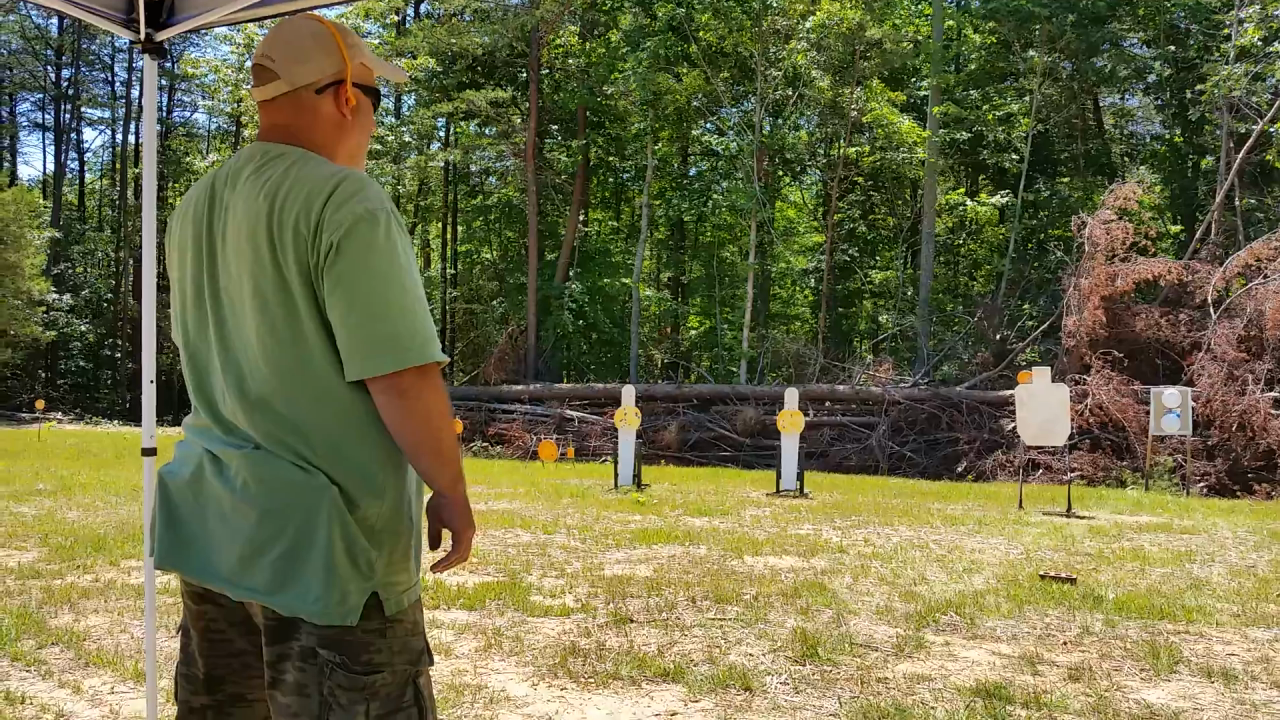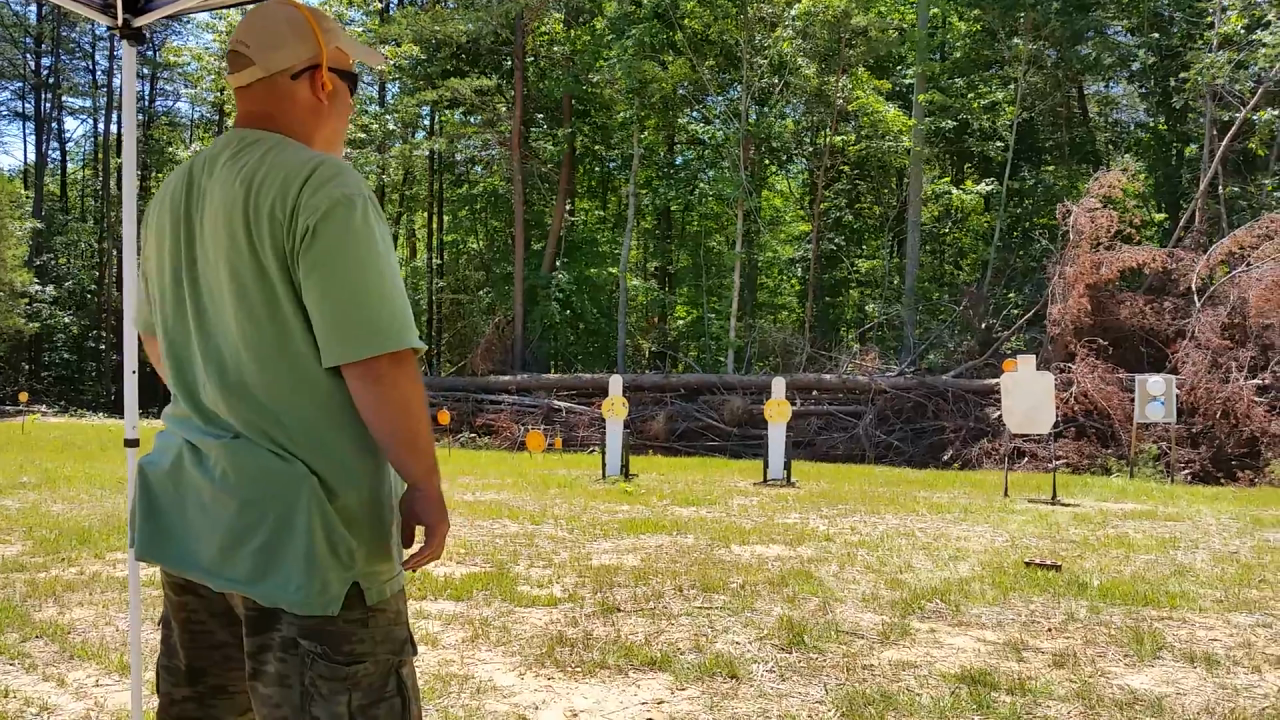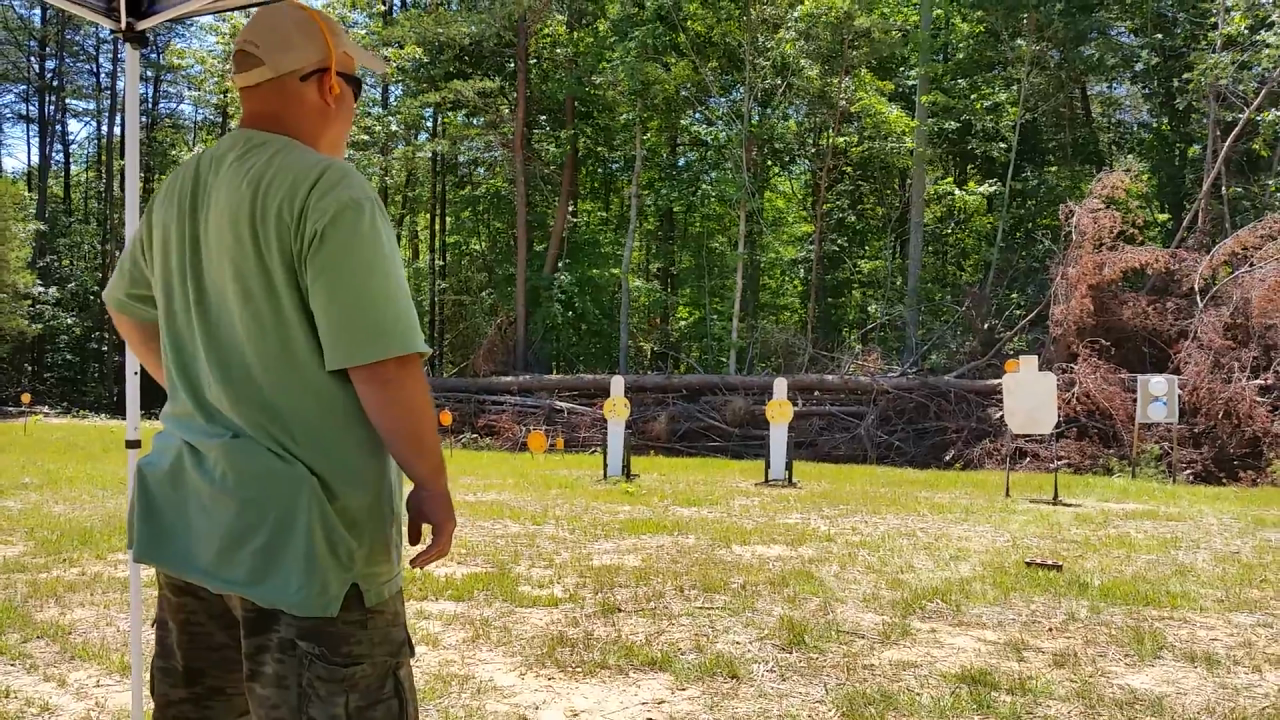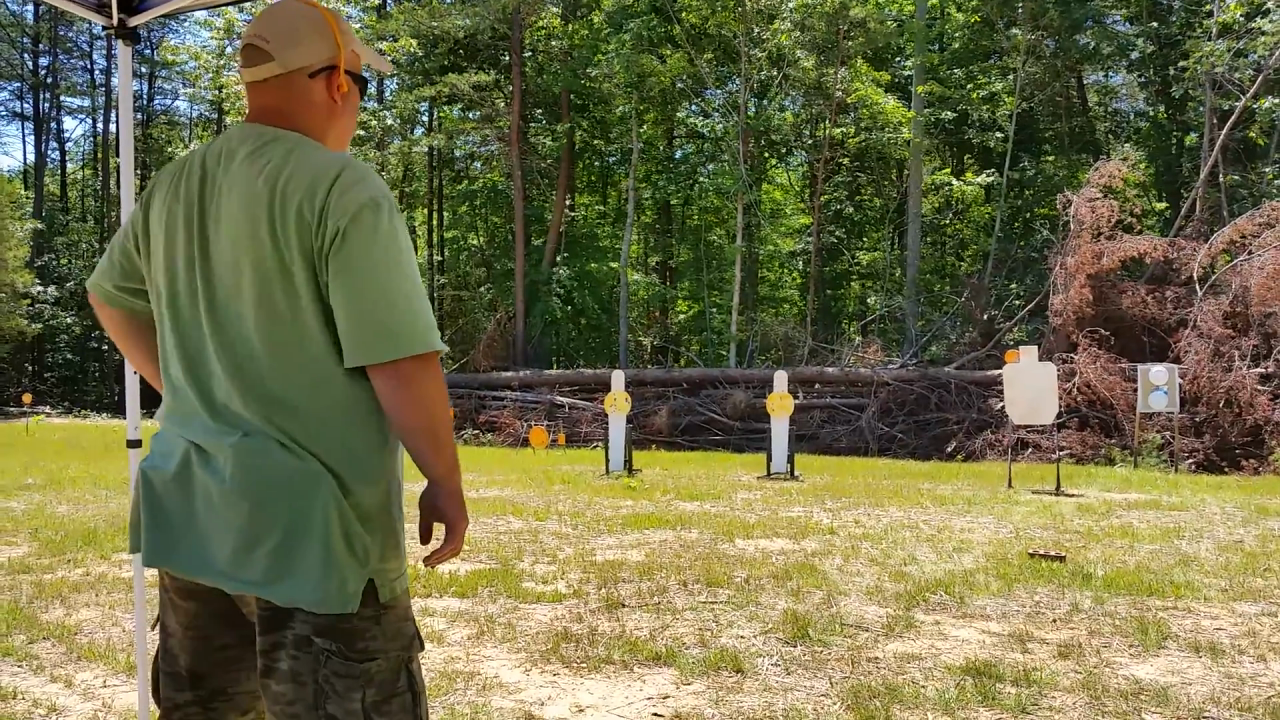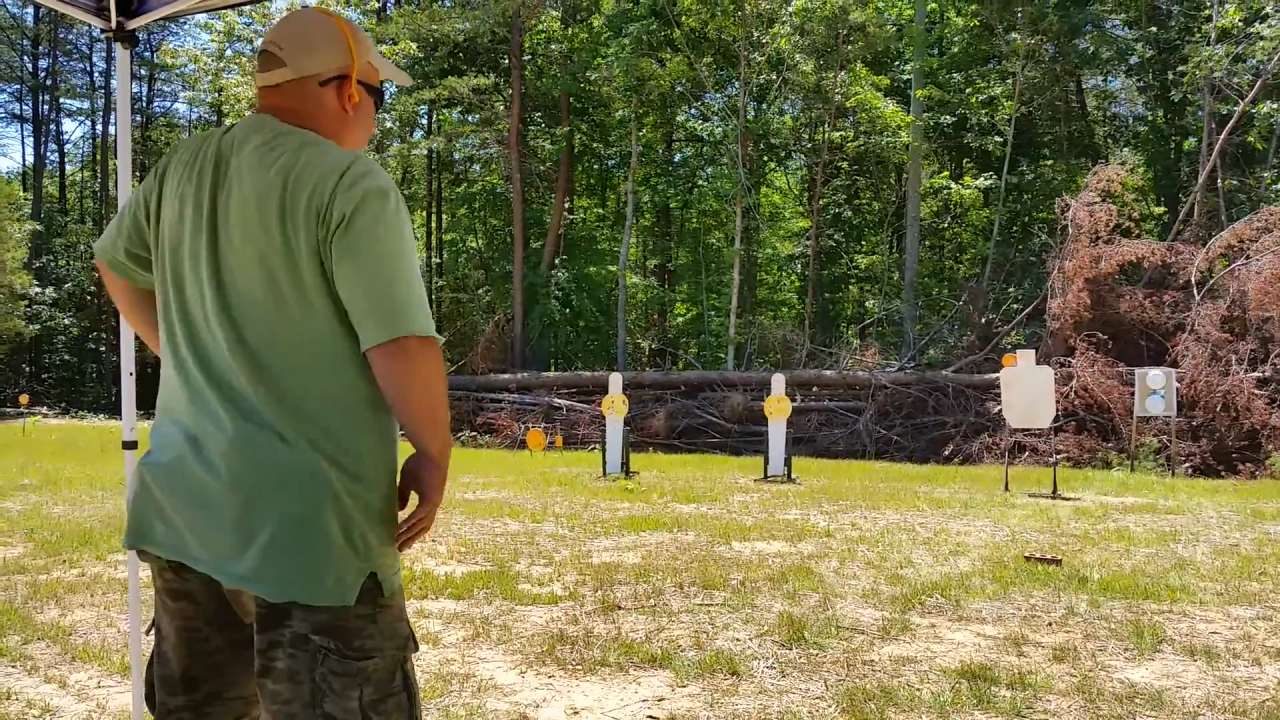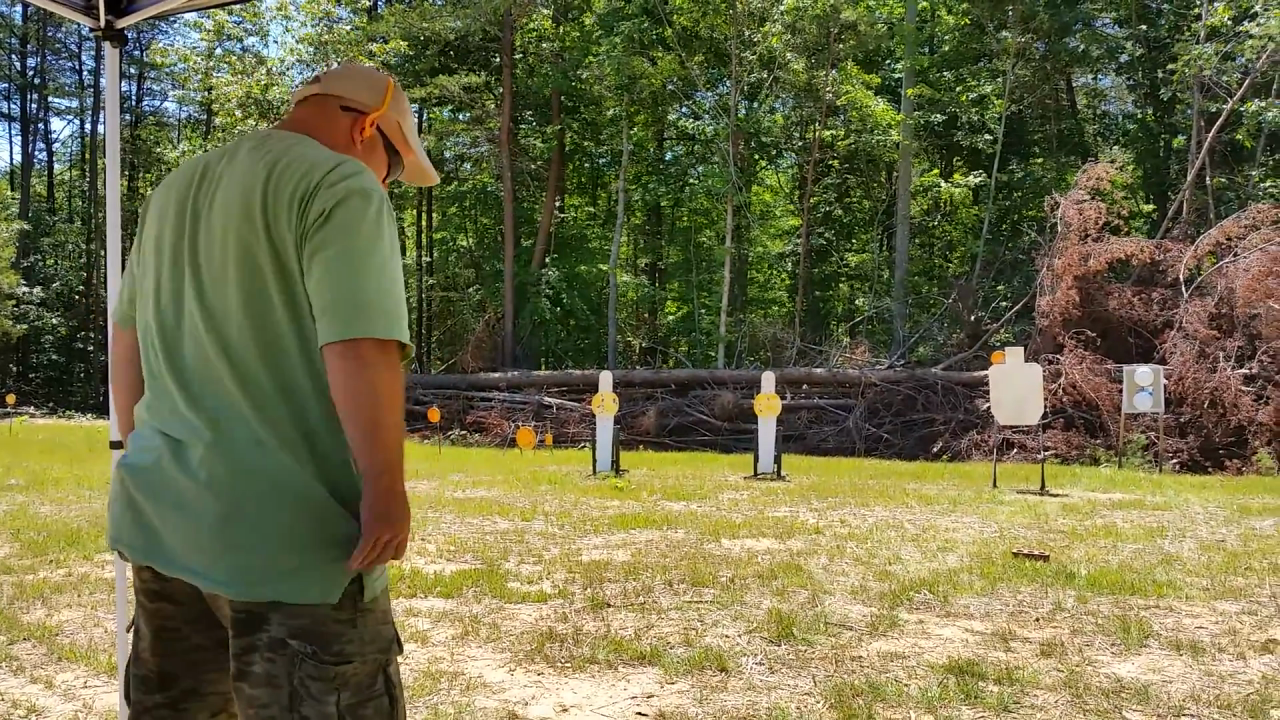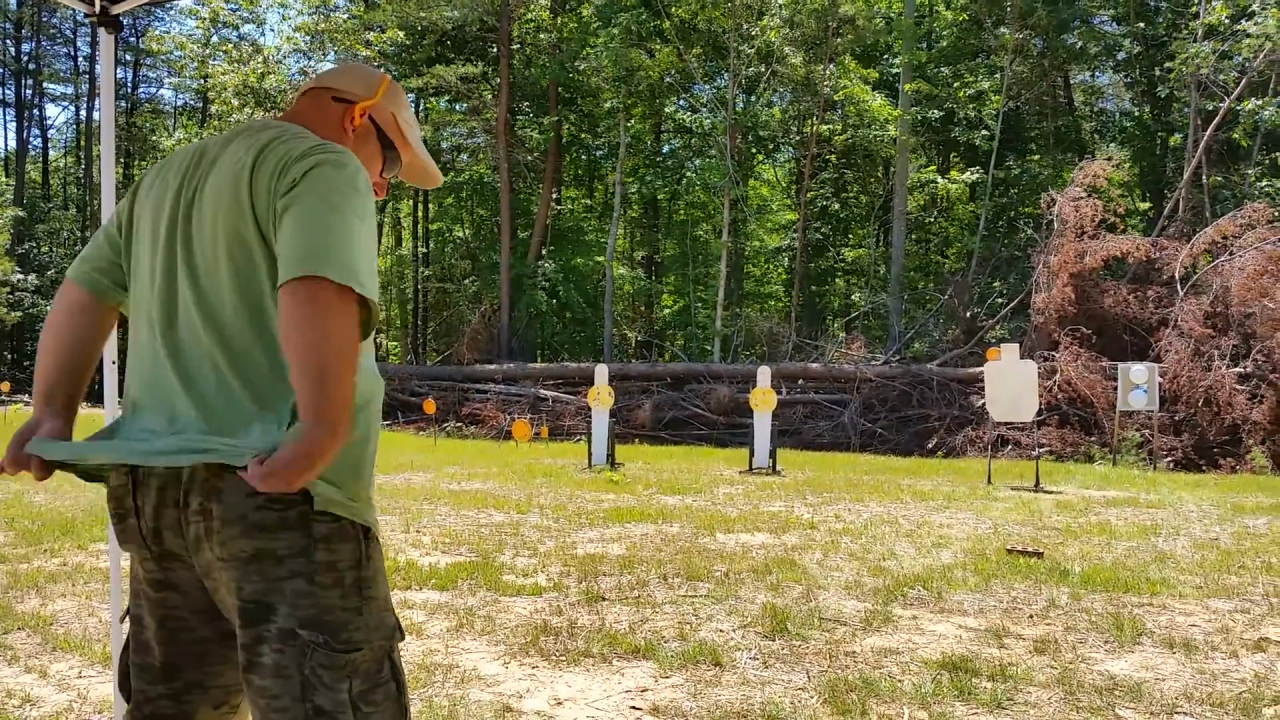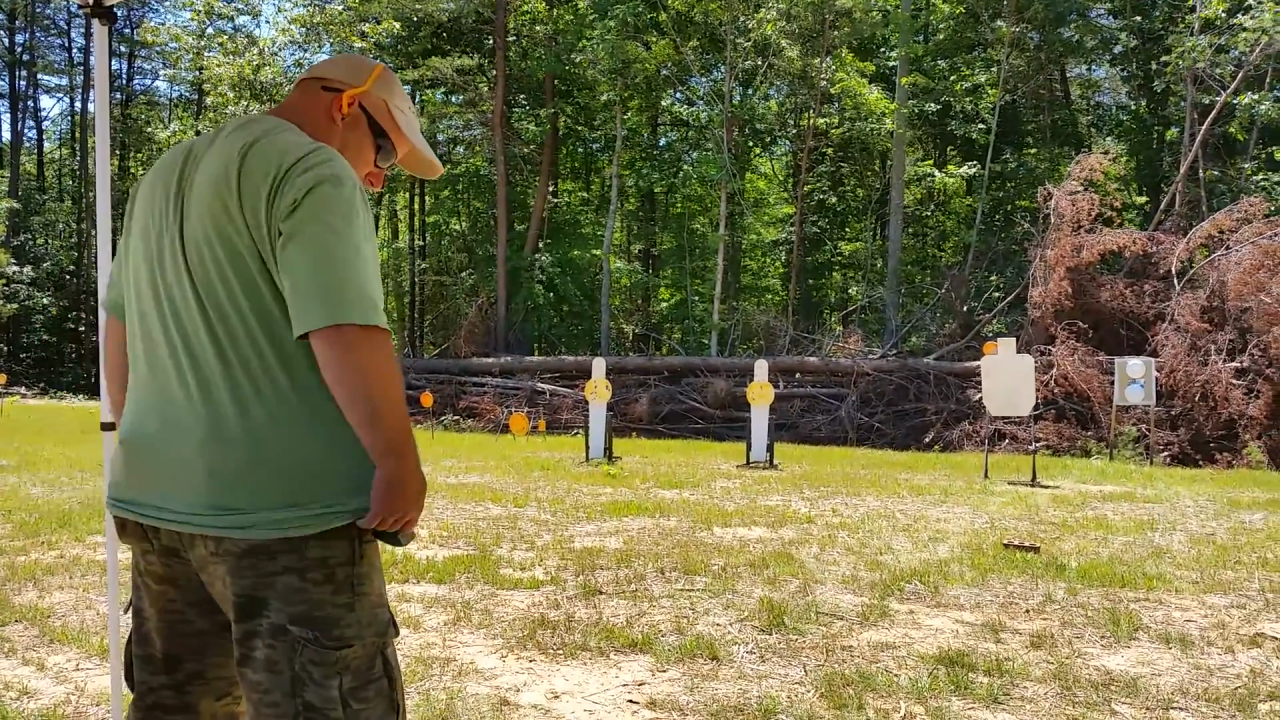
dt=0.4s
person 1, frame 1
left shoulder: (197, 205)
right shoulder: (345, 202)
right elbow: (401, 375)
right wrist: (450, 493)
left hip: (213, 525)
right hip: (325, 538)
person 1, frame 2
left shoulder: (175, 193)
right shoulder: (324, 187)
right elbow: (377, 362)
right wrist: (424, 485)
left hip: (195, 515)
right hip: (307, 527)
person 1, frame 3
left shoulder: (177, 192)
right shoulder: (329, 191)
left elbow: (128, 304)
right elbow: (384, 363)
right wrist: (432, 484)
left hip: (191, 515)
right hip: (304, 529)
person 1, frame 4
left shoulder: (173, 185)
right shoulder: (343, 189)
left elbow: (112, 297)
right elbow: (402, 360)
right wrist: (445, 483)
left hip: (190, 517)
right hip: (311, 527)
person 1, frame 5
left shoulder: (182, 168)
right shoulder: (350, 183)
left elbow: (118, 264)
right elbow: (402, 343)
right wrist: (433, 453)
left hip: (182, 505)
right hip: (307, 519)
person 1, frame 6
left shoulder: (178, 187)
right shoulder: (340, 187)
left elbow: (131, 334)
right elbow: (360, 348)
left wrist: (139, 456)
right wrist: (385, 491)
left hip: (163, 509)
right hip: (287, 522)
person 1, frame 7
left shoulder: (171, 174)
right shoulder: (323, 169)
left elbow: (86, 293)
right elbow: (319, 297)
right wrist: (319, 436)
left hip: (158, 494)
right hip: (278, 501)
person 1, frame 8
left shoulder: (167, 173)
right shoulder: (312, 174)
left elbow: (122, 321)
right elbow: (346, 335)
left wrist: (145, 445)
right wrist: (399, 463)
left hip: (156, 492)
right hip: (279, 503)
